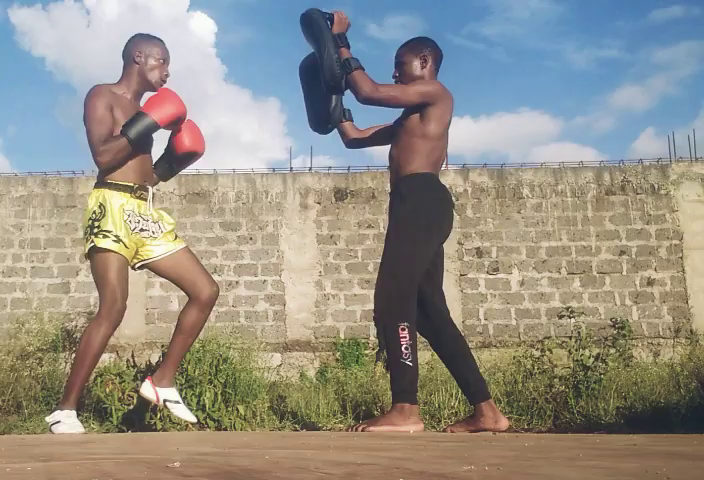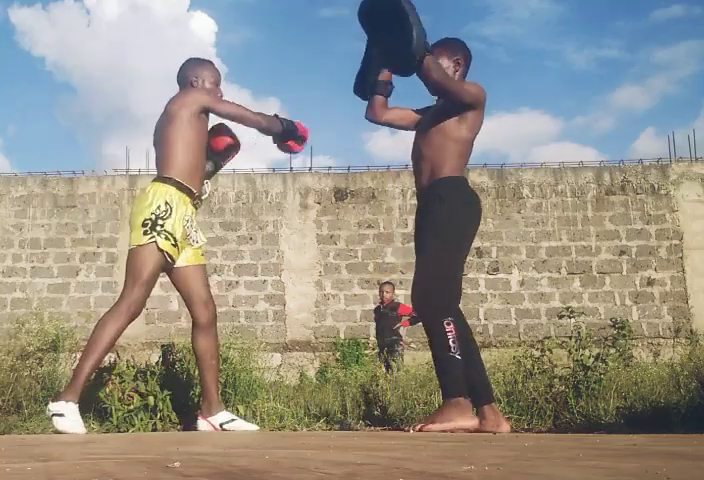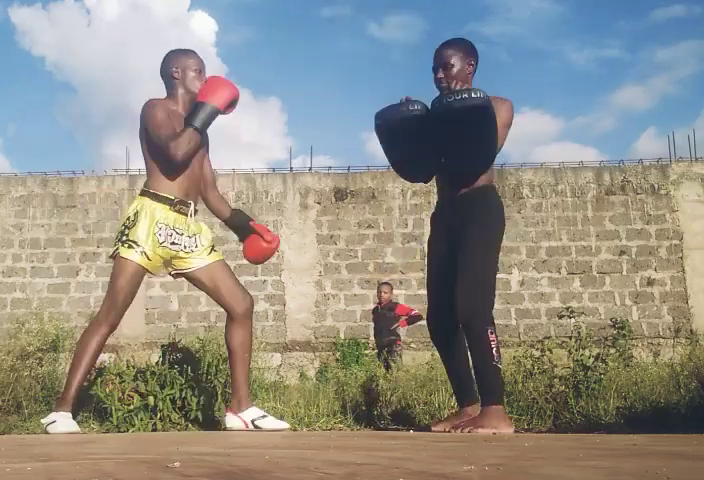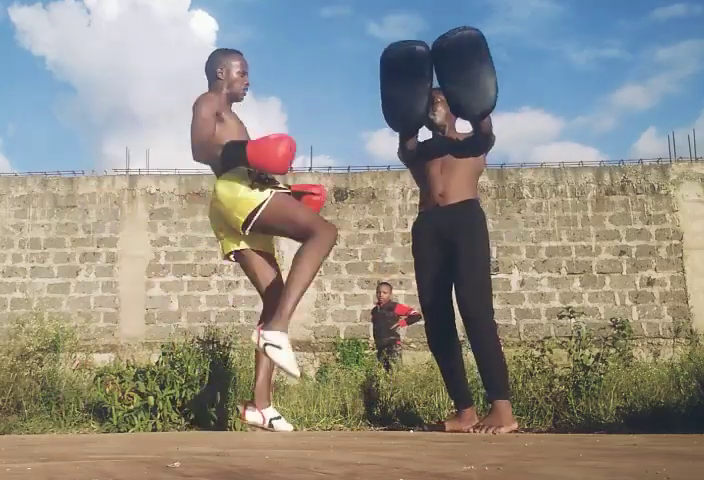
dt=0.5s
person 1, frame 1
left shoulder: (434, 93)
right shoulder: (409, 119)
left elbow: (369, 92)
right elbow: (354, 137)
left wrist: (340, 40)
left hip: (420, 201)
right hip: (421, 206)
left knee: (392, 301)
right knee: (429, 311)
left ankle: (405, 410)
right ankle: (486, 410)
person 1, frame 2
left shoulder: (471, 97)
right shoulder: (428, 114)
left elbow: (439, 75)
right elbow: (376, 113)
right wrist: (386, 62)
left hip: (451, 202)
right hip: (431, 209)
left knee: (430, 298)
right knee: (441, 305)
left ankle: (458, 403)
right ankle: (488, 411)
person 1, frame 3
left shoulder: (497, 107)
right shoulder: (435, 116)
left elbow: (481, 155)
right elbow: (420, 171)
left wrist: (454, 119)
right wrist: (416, 131)
left hip: (479, 207)
right hip: (445, 214)
left knee: (472, 307)
right knee: (439, 315)
left ankle: (494, 412)
right ankle: (470, 404)
person 1, frame 4
left shoulder: (472, 141)
right shoulder: (420, 150)
left elbow: (486, 133)
right elbow: (406, 147)
left hip: (467, 221)
right hip: (428, 225)
left knee: (477, 311)
right knee: (437, 323)
left ankle: (502, 407)
right ankle: (464, 410)
person 2, frame 1
left shoulder: (148, 104)
right shoulder: (101, 96)
right elbow: (104, 156)
left wrist: (180, 154)
right wrist: (145, 122)
left hip: (148, 213)
right hip: (113, 209)
left knee: (205, 291)
right knee: (112, 310)
left ankle: (162, 380)
right ankle: (65, 408)
person 2, frame 2
left shoulder: (187, 122)
right shoulder: (191, 99)
right elbow: (252, 119)
left wrist: (218, 157)
right wrist: (286, 128)
left hip: (182, 217)
right hip: (164, 206)
left knee: (205, 313)
right knee: (131, 302)
left ankle: (211, 410)
right ankle: (68, 398)
person 2, frame 3
left shoulder: (200, 134)
right shoulder: (155, 109)
left elbow: (209, 191)
right elbow: (176, 151)
left wrist: (244, 224)
right wrist: (207, 109)
left hip: (187, 228)
right hip: (151, 218)
left knee: (241, 305)
right knee: (111, 313)
left ankle: (240, 407)
right ankle: (62, 409)
person 2, frame 4
left shoulder: (230, 118)
right shoulder: (208, 102)
right elbow: (201, 151)
left wrist: (294, 194)
right wrist: (244, 152)
right hip: (238, 191)
left knee: (275, 297)
right knee: (323, 232)
left ankle: (261, 404)
right ankle: (276, 328)
